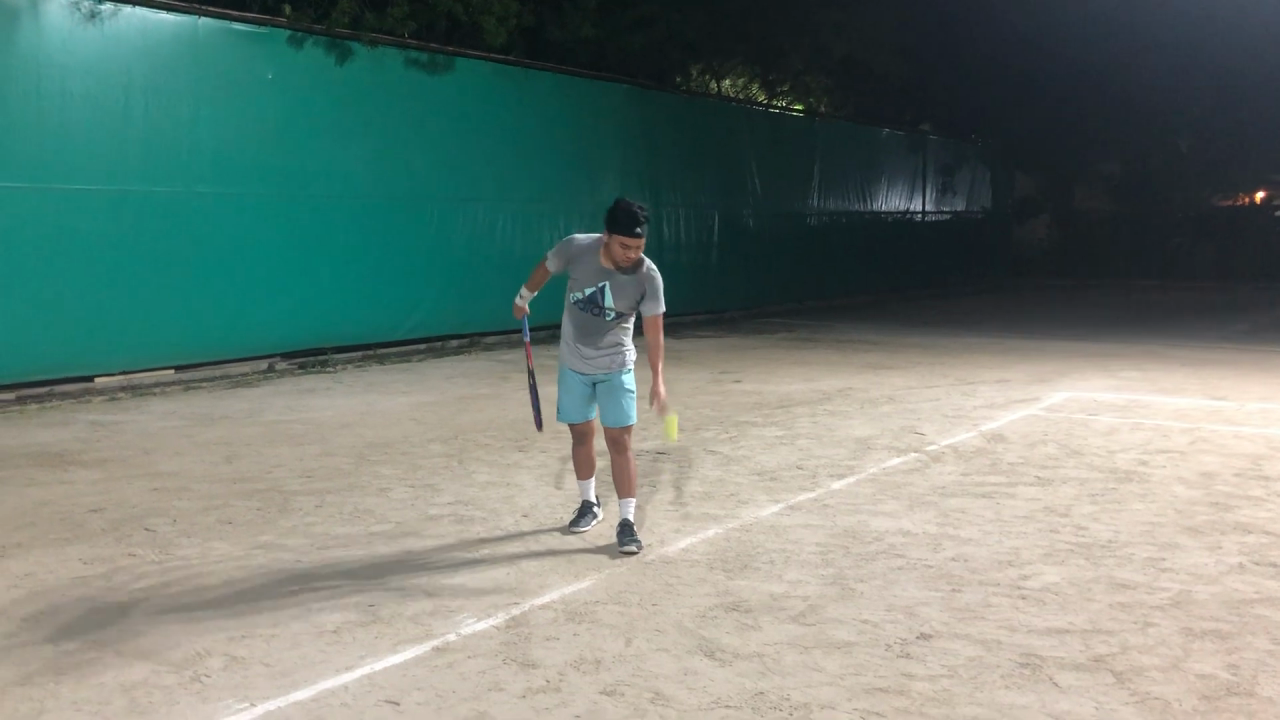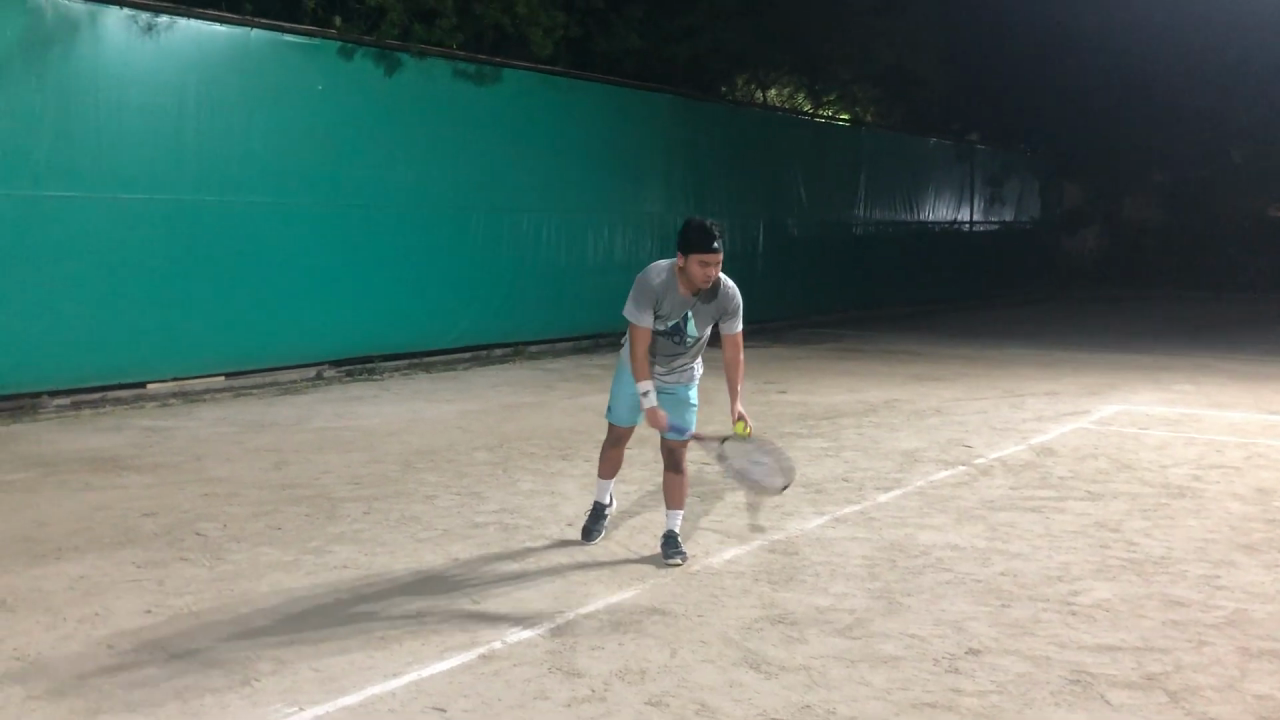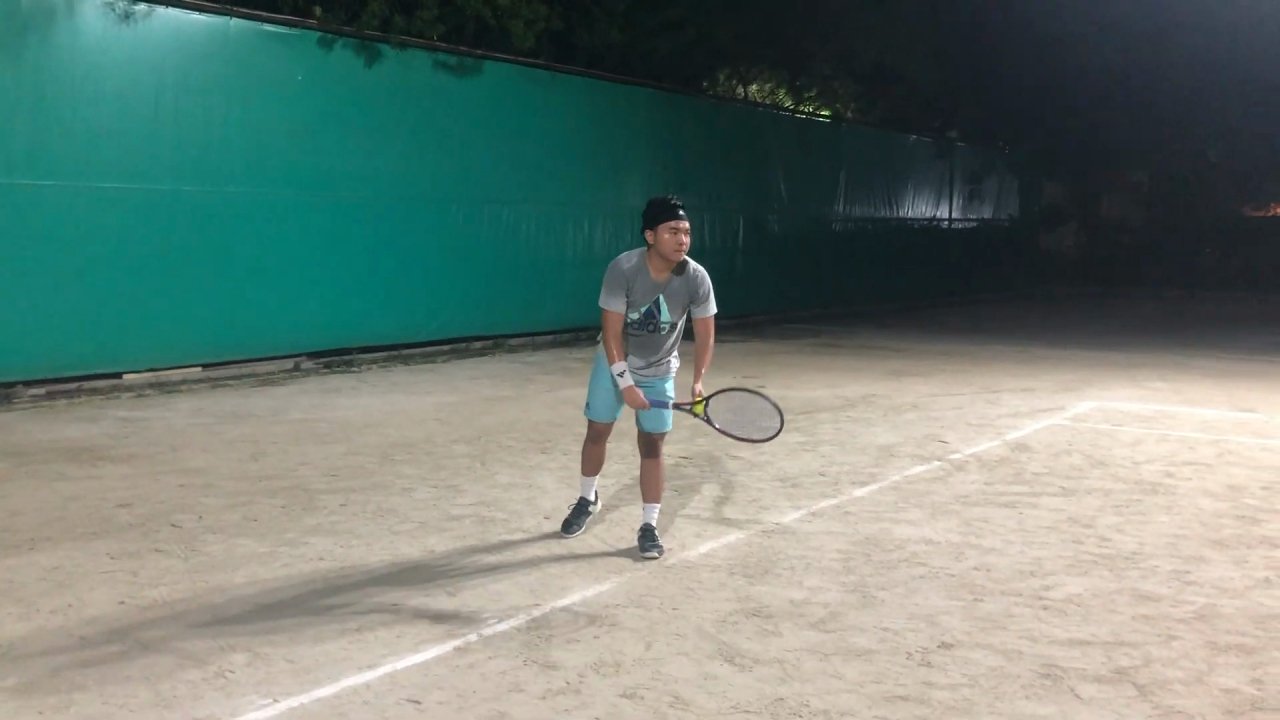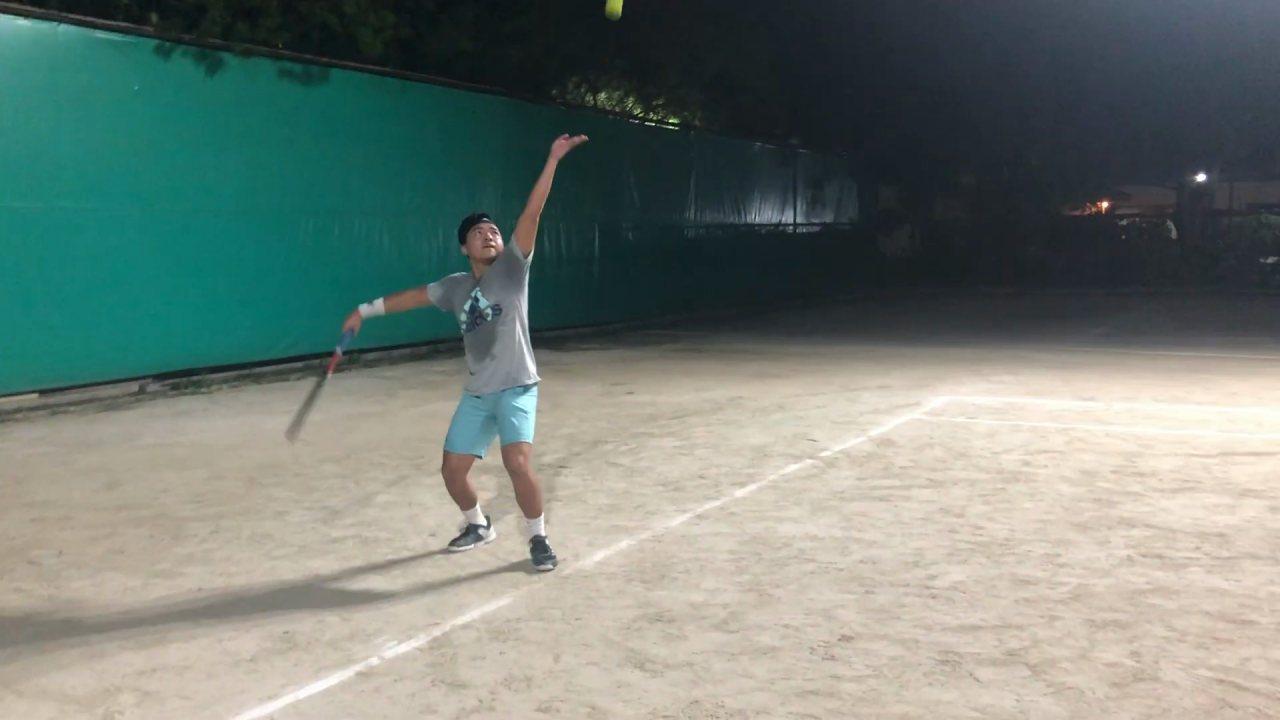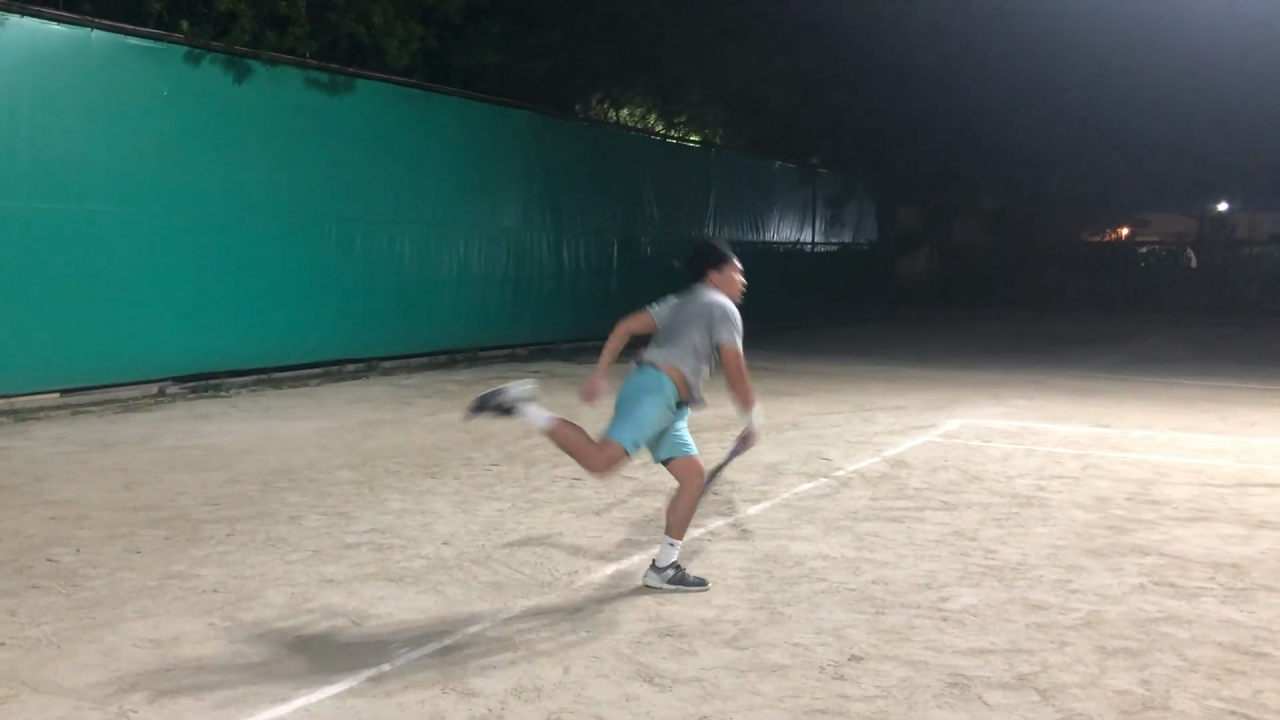
dt=1s
person 1, frame 1
left shoulder: (649, 277)
right shoulder: (576, 249)
left elbow: (653, 330)
right elbow: (545, 268)
left wrist: (658, 380)
right wrist: (523, 298)
left hip: (616, 366)
right hip: (574, 364)
left knee: (619, 440)
right knee: (581, 434)
left ankle: (627, 522)
right ankle: (589, 504)
person 1, frame 2
left shoulder: (728, 295)
right shoulder: (651, 281)
left elbow: (733, 350)
right elbow: (639, 348)
left wrist: (735, 401)
right wrist: (649, 403)
left hip: (682, 377)
right hip: (638, 369)
left knee: (675, 452)
right knee: (617, 436)
left ankle: (672, 533)
right ankle: (603, 503)
person 1, frame 3
left shoulder: (697, 279)
right shoulder: (622, 269)
left elbow: (705, 334)
right elbow: (612, 333)
left wrist: (699, 380)
right wrist: (626, 384)
left hip: (659, 372)
right hip: (614, 365)
left knee: (652, 446)
right knee: (596, 433)
left ankle: (649, 527)
right ankle: (587, 500)
person 1, frame 4
left shoulder: (511, 268)
right shoulder: (455, 286)
left elbow: (531, 214)
right elbow: (416, 296)
left wrist: (553, 160)
right wrist: (368, 310)
left hip: (517, 391)
right hip: (478, 395)
left knee: (517, 462)
right knee: (453, 469)
left ankle: (538, 537)
right ankle: (478, 525)
person 1, frame 5
left shoulder: (679, 303)
right shoulder: (721, 310)
left elbow: (627, 325)
right elbow: (735, 371)
left wrist: (601, 373)
right wrist: (753, 418)
left hip: (667, 404)
right hip: (654, 390)
left knee: (694, 478)
right knee: (598, 460)
left ankle: (665, 565)
right ankle: (521, 400)
